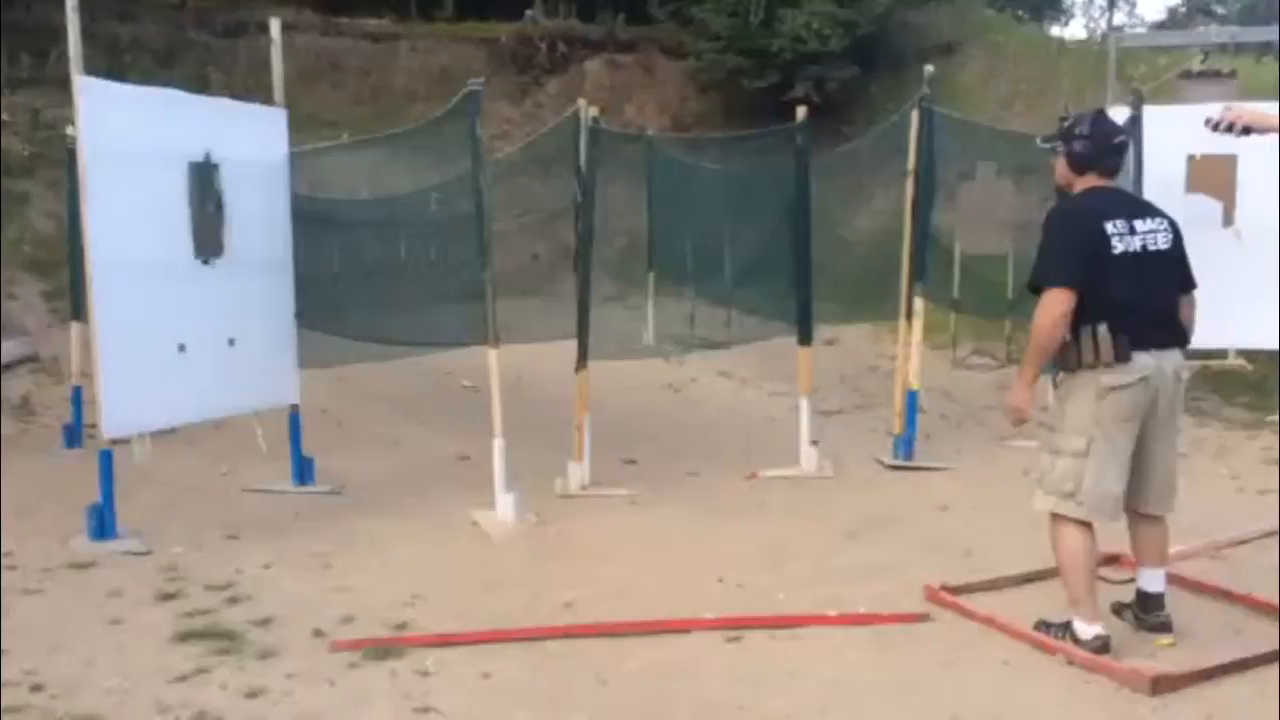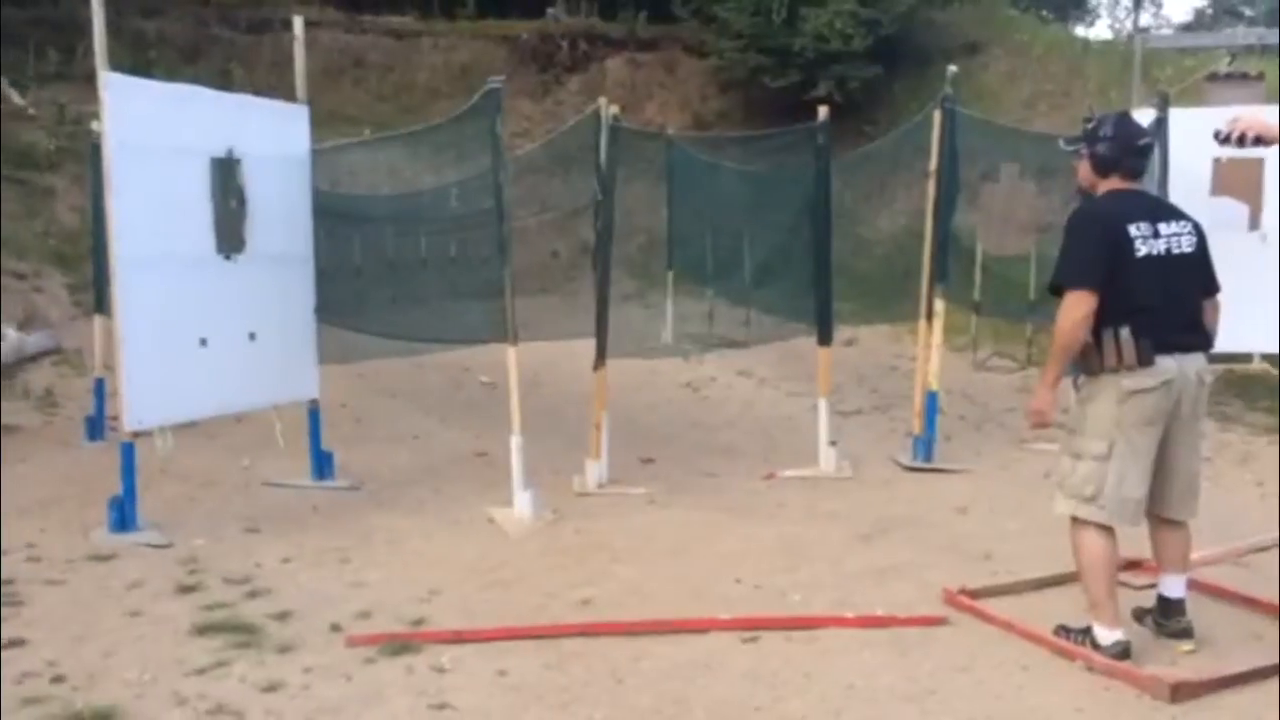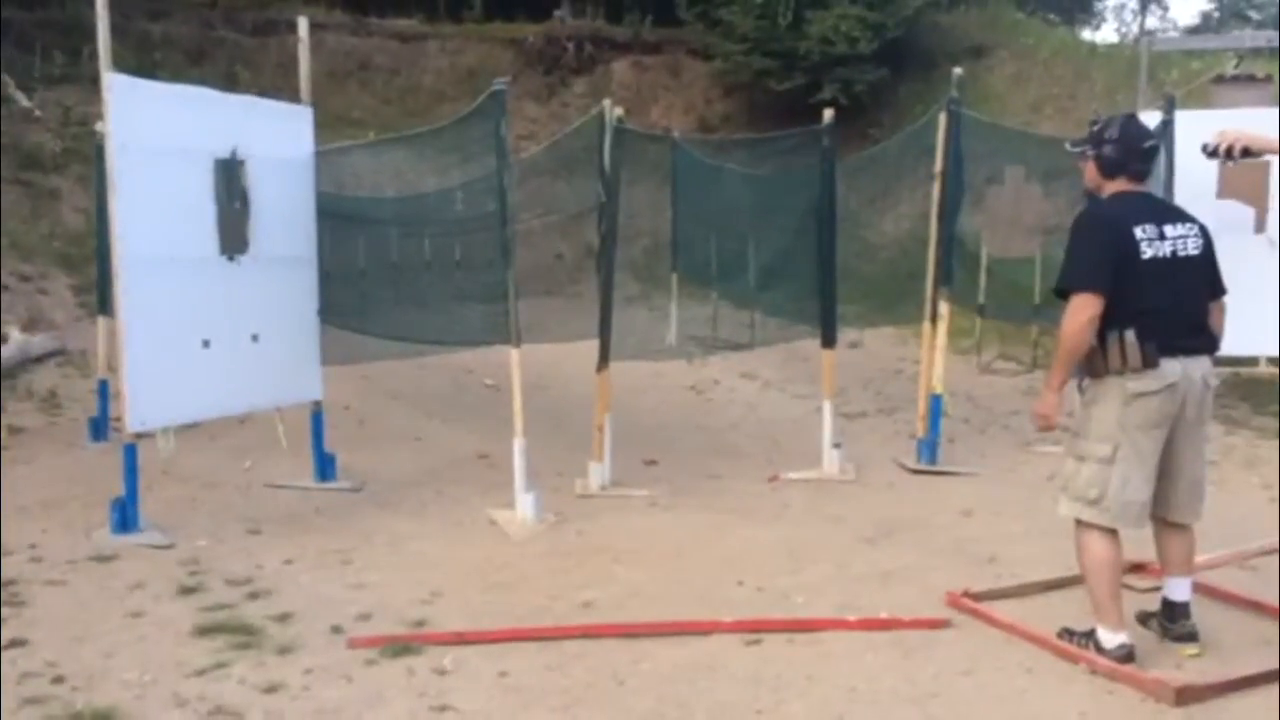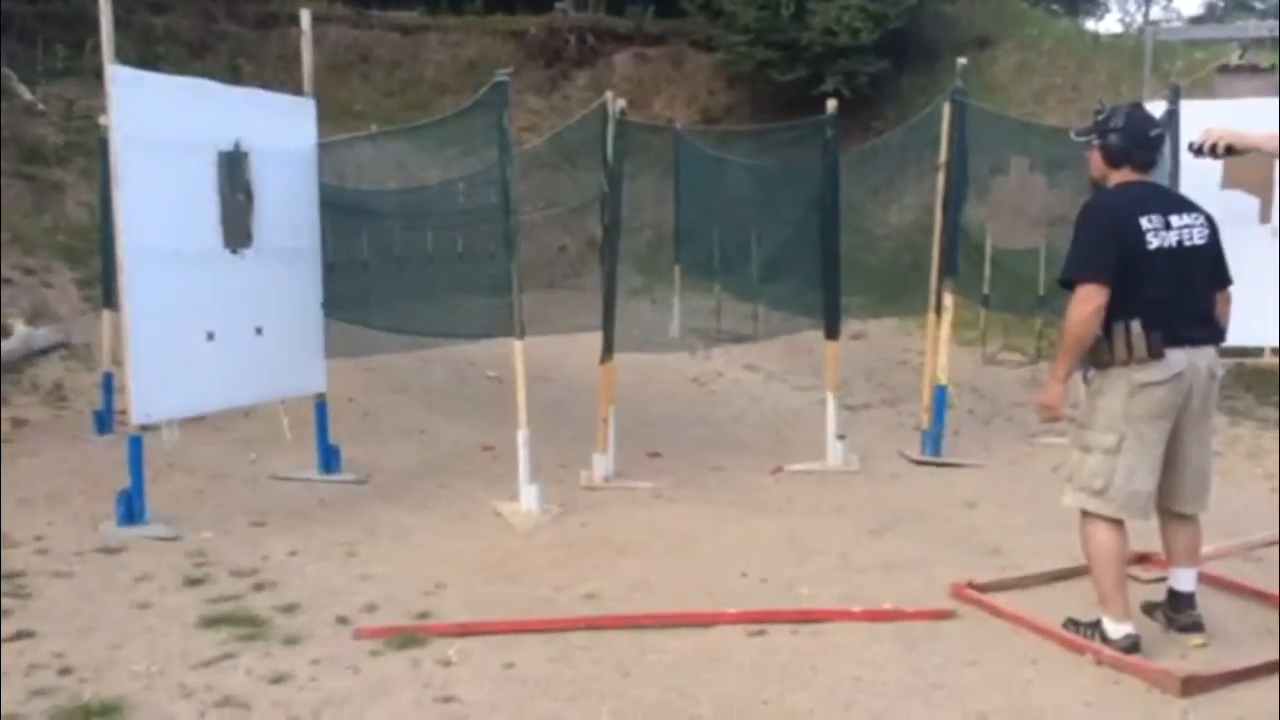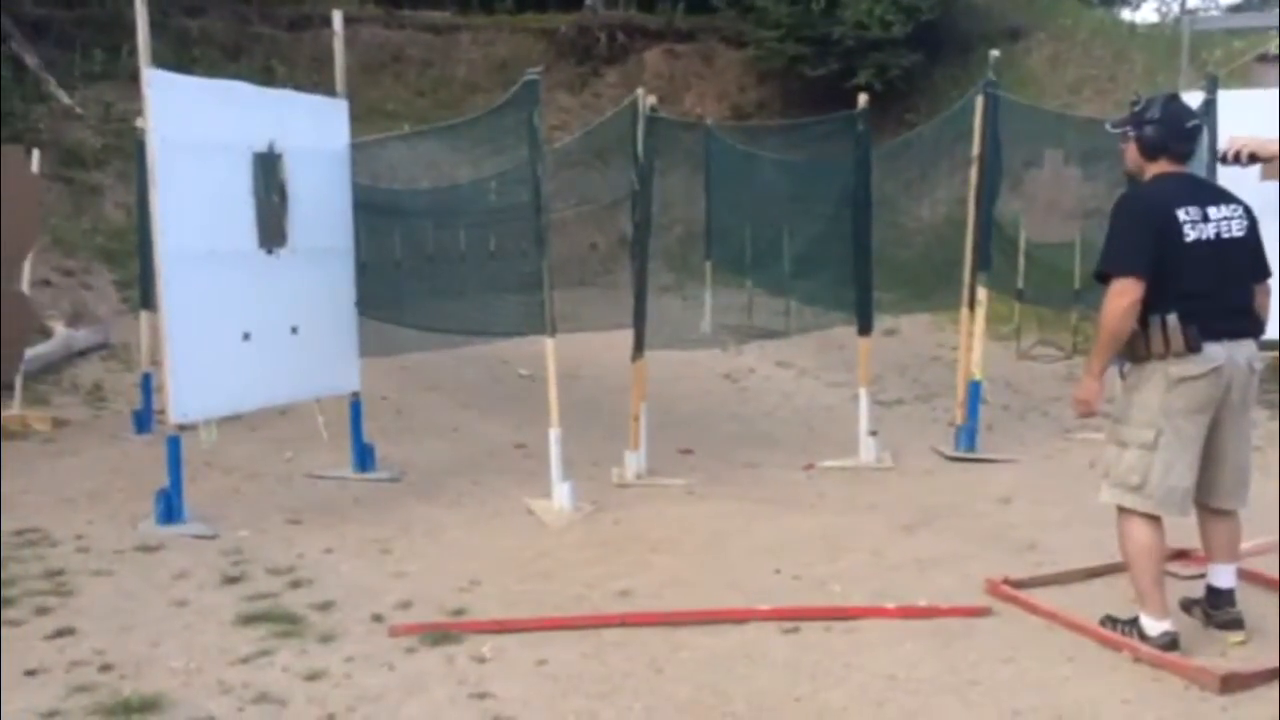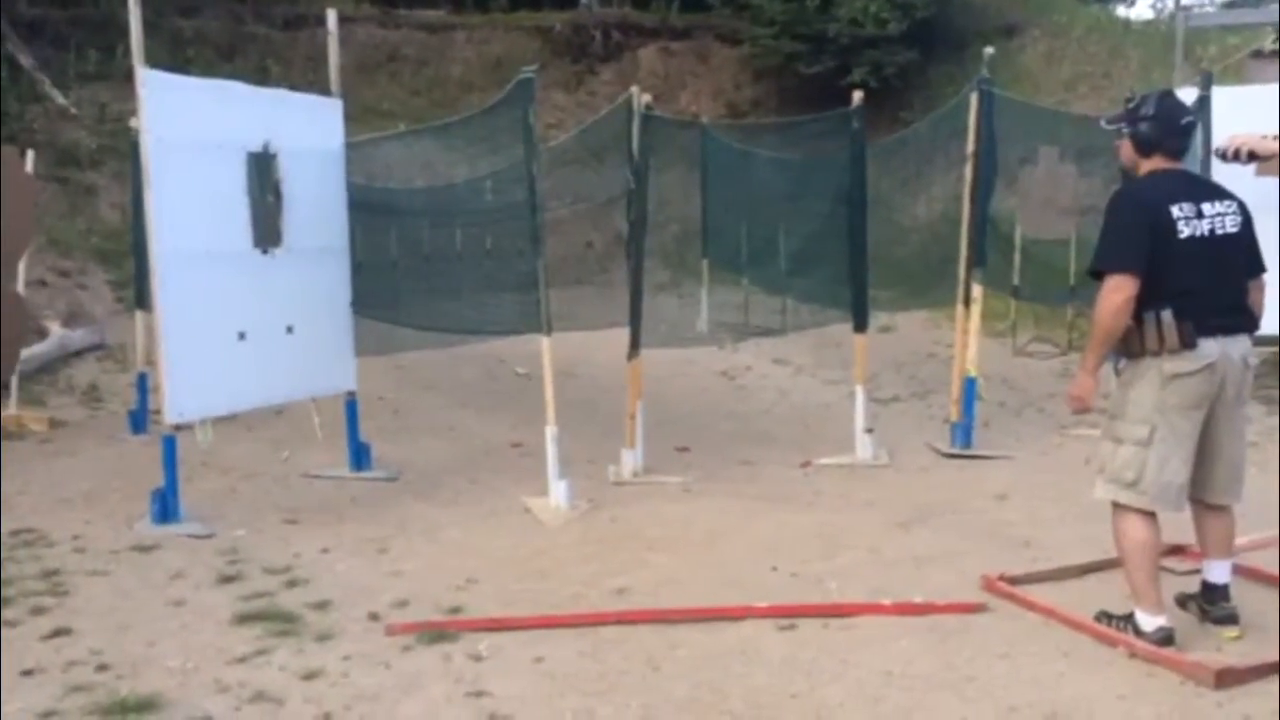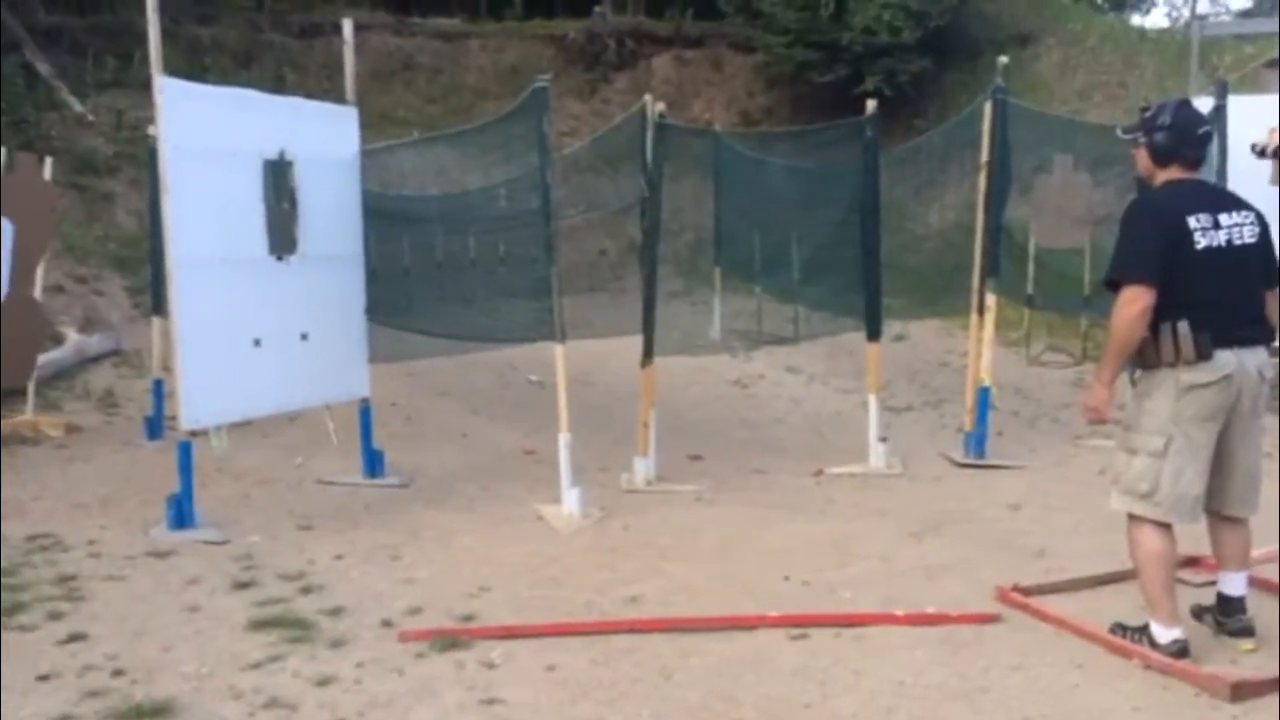
dt=0.5s
person 1, frame 1
left shoulder: (1072, 216)
right shoulder: (1159, 219)
left elbow: (1058, 308)
right elbow: (1185, 305)
left wrist: (1025, 380)
left hip: (1105, 372)
right hip: (1164, 367)
left knee: (1070, 503)
right knee: (1148, 497)
left ankle: (1086, 627)
right ankle: (1151, 603)
person 1, frame 2
left shoulder: (1095, 218)
right shoulder: (1182, 222)
left elbow: (1080, 310)
right elbow: (1209, 307)
left wrist: (1047, 383)
left hip: (1128, 376)
right hip: (1187, 371)
left knee: (1090, 507)
right knee: (1170, 502)
left ankle: (1106, 632)
right ankle: (1172, 610)
person 1, frame 3
left shoulder: (1100, 220)
right shoulder: (1189, 224)
left elbow: (1085, 313)
right elbow: (1215, 311)
left wrist: (1052, 387)
left hip: (1132, 379)
right hip: (1192, 374)
left knee: (1094, 510)
right knee: (1175, 505)
left ankle: (1110, 636)
right ankle: (1177, 613)
person 1, frame 4
left shoulder: (1106, 210)
right shoulder: (1194, 214)
left elbow: (1092, 303)
right elbow: (1221, 301)
left wrist: (1058, 377)
left hip: (1138, 369)
right hip: (1199, 364)
left knee: (1100, 501)
right knee: (1181, 497)
left ankle: (1116, 627)
right ankle: (1183, 603)
person 1, frame 5
left shoulder: (1142, 203)
right shoulder: (1232, 205)
left elbow: (1126, 298)
right elbow: (1260, 294)
left wrist: (1094, 373)
left hip: (1175, 365)
right hip: (1237, 359)
left knee: (1137, 498)
right knee: (1220, 493)
left ankle: (1154, 624)
right ankle: (1221, 601)
person 1, frame 6
left shoulder: (1135, 199)
right shoulder: (1226, 201)
left elbow: (1121, 293)
right elbow: (1254, 289)
left wrist: (1088, 369)
left hip: (1169, 361)
right hip: (1232, 354)
left knee: (1132, 493)
right knee: (1214, 488)
left ankle: (1149, 620)
right ankle: (1217, 596)
person 1, frame 7
left shoulder: (1152, 209)
left elbow: (1138, 304)
left wrist: (1104, 380)
left hip: (1185, 372)
left knee: (1147, 505)
right knee: (1230, 501)
left ankle: (1164, 632)
right ankle: (1233, 609)
